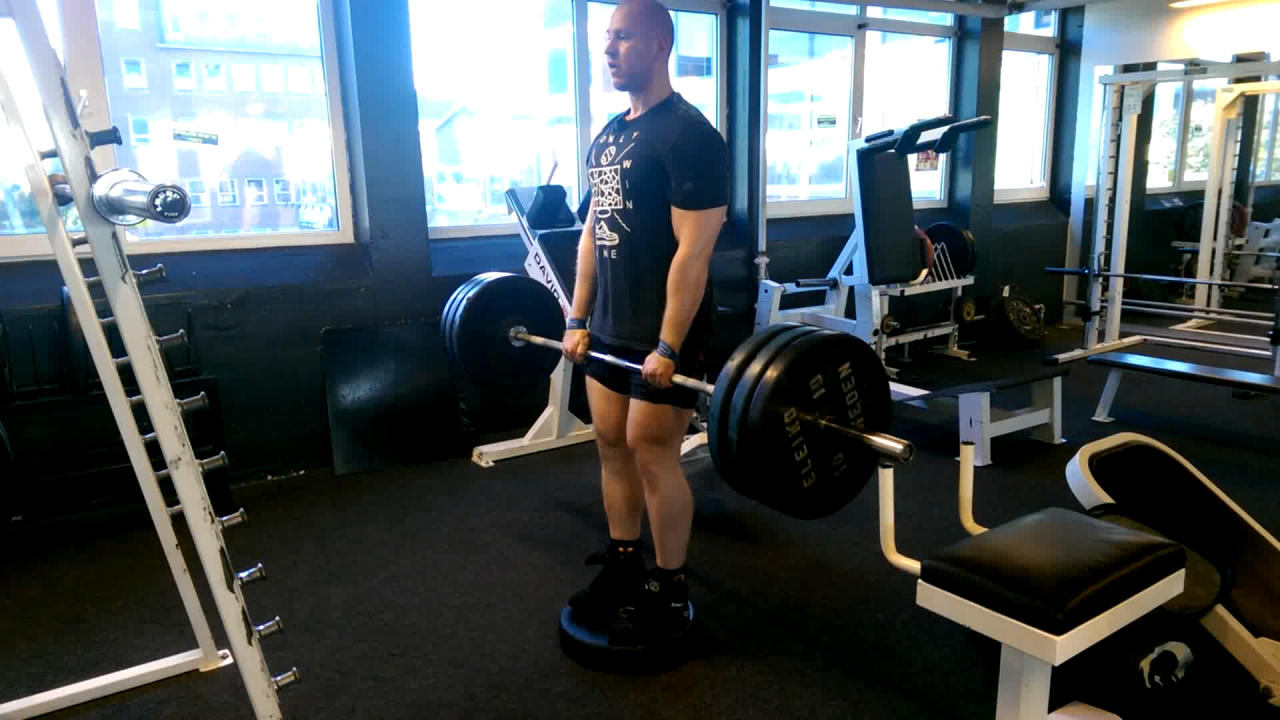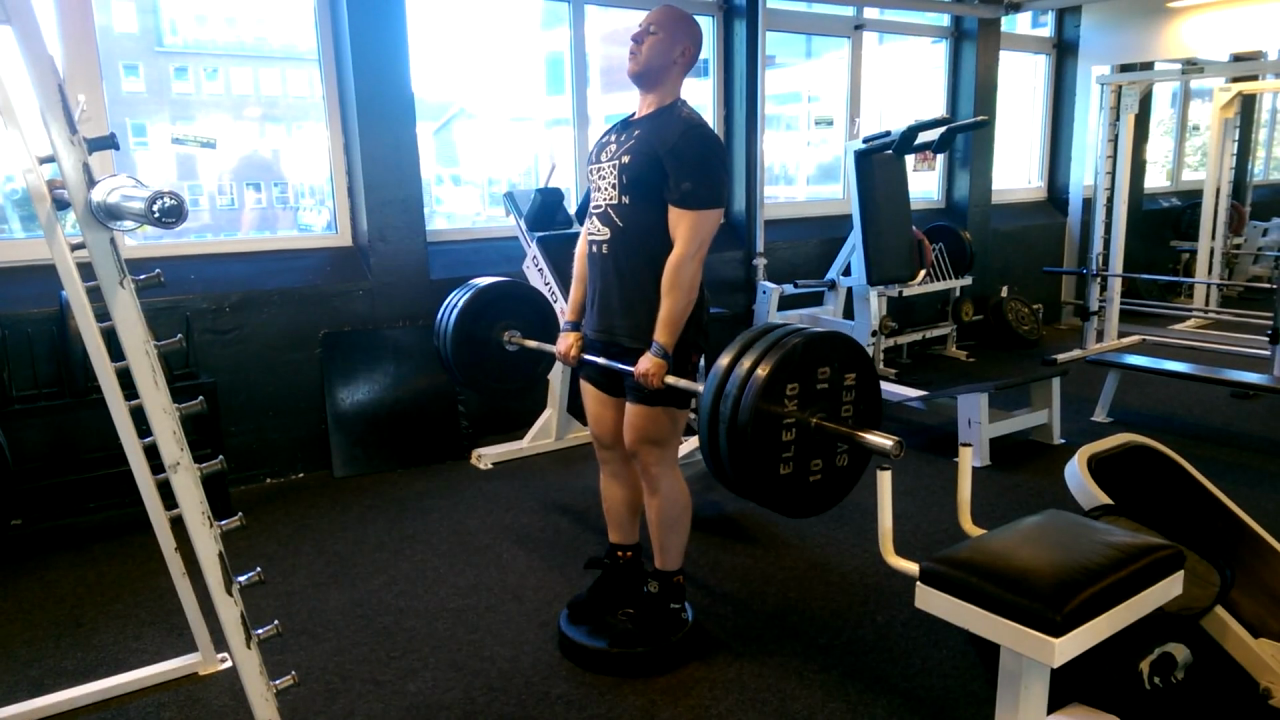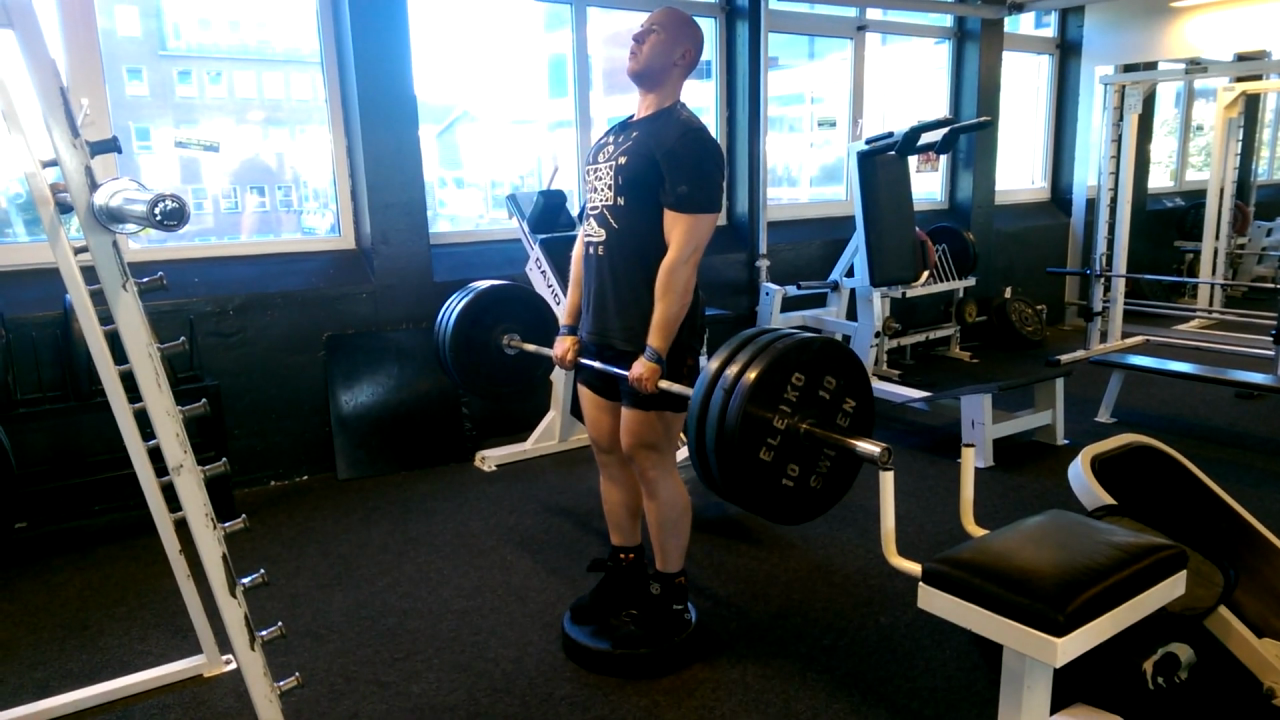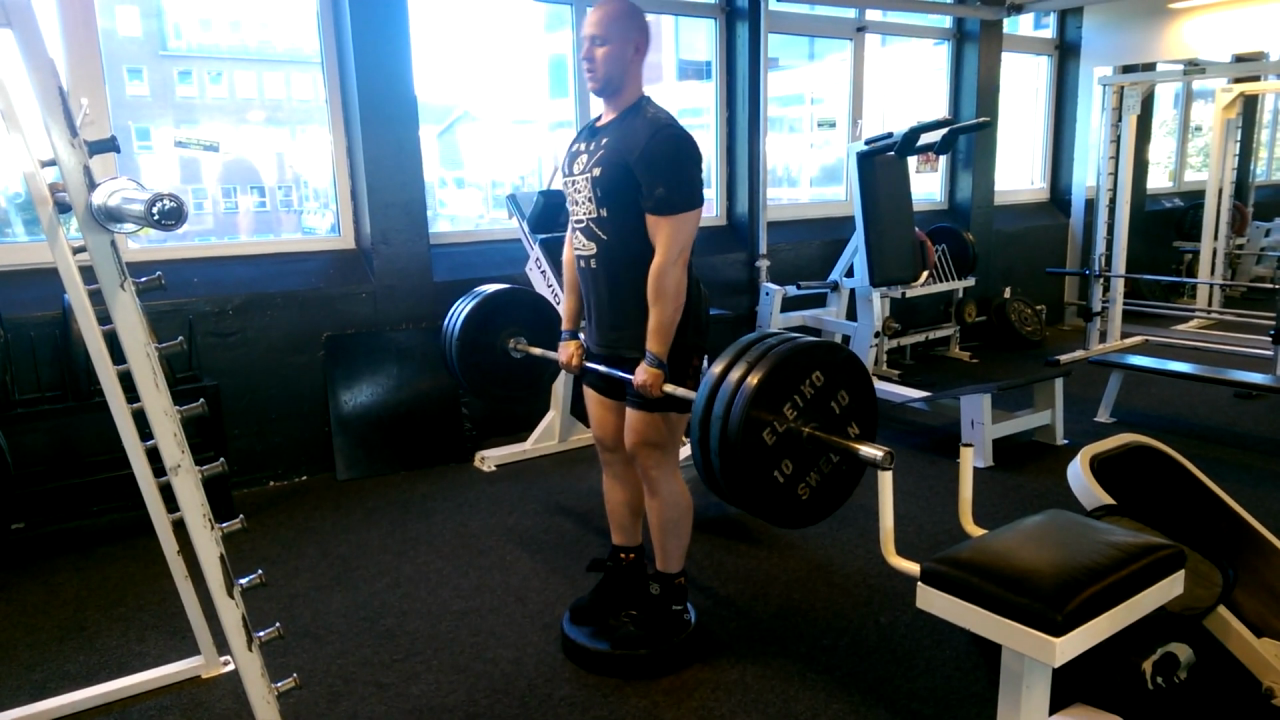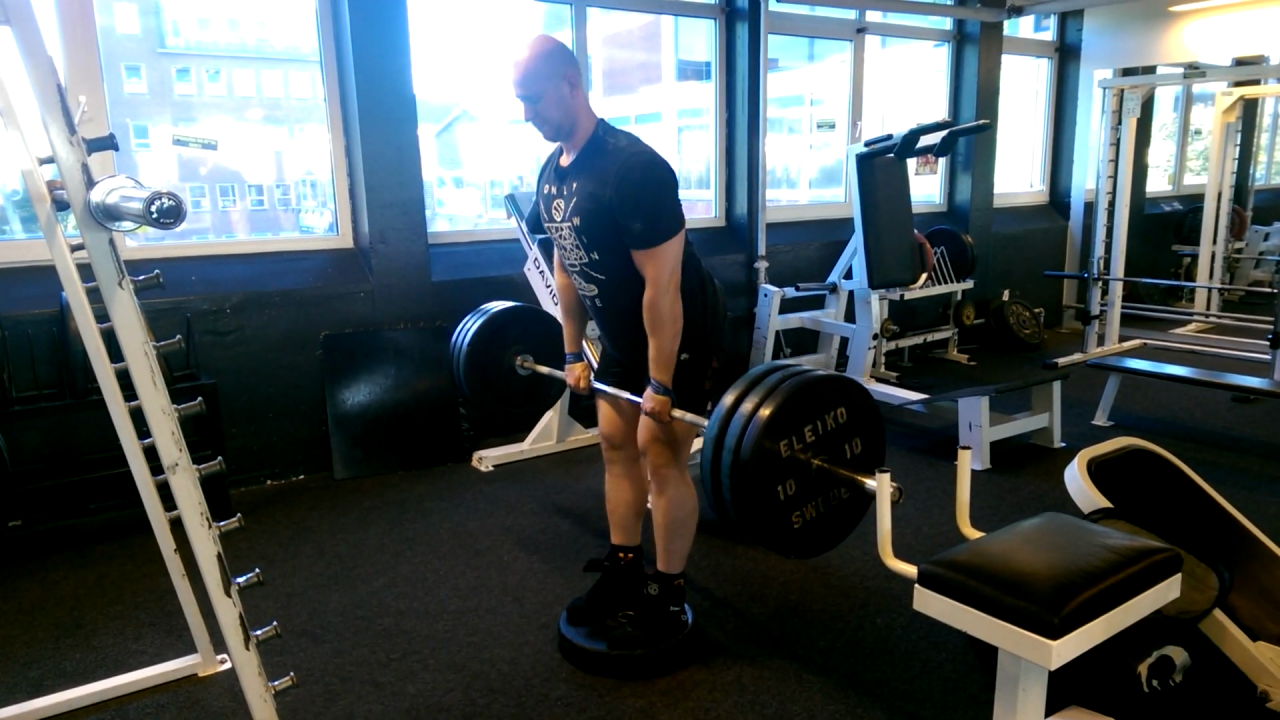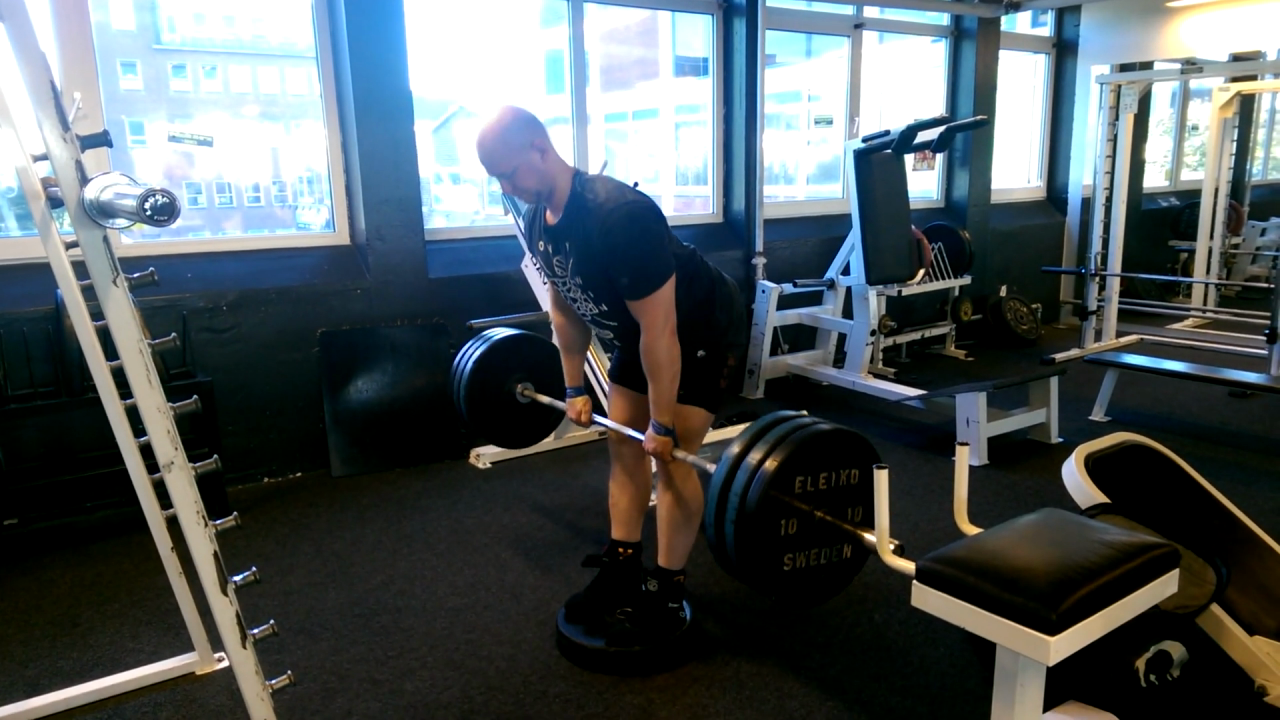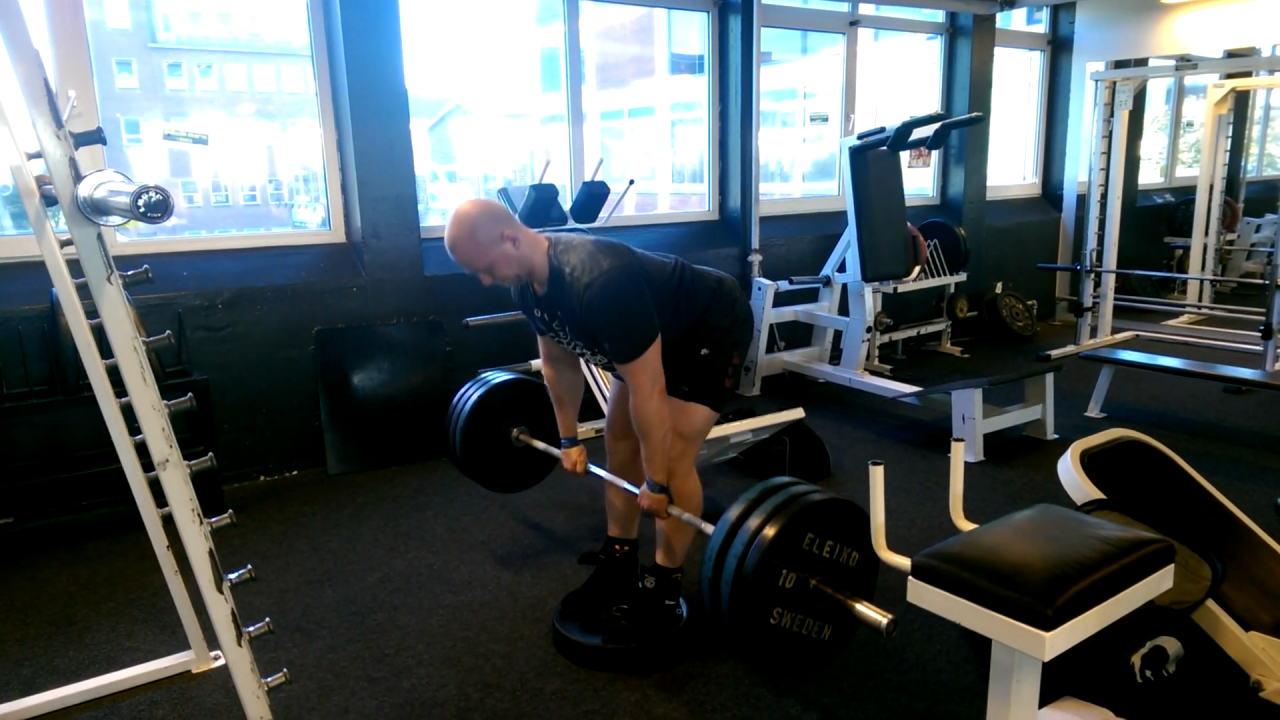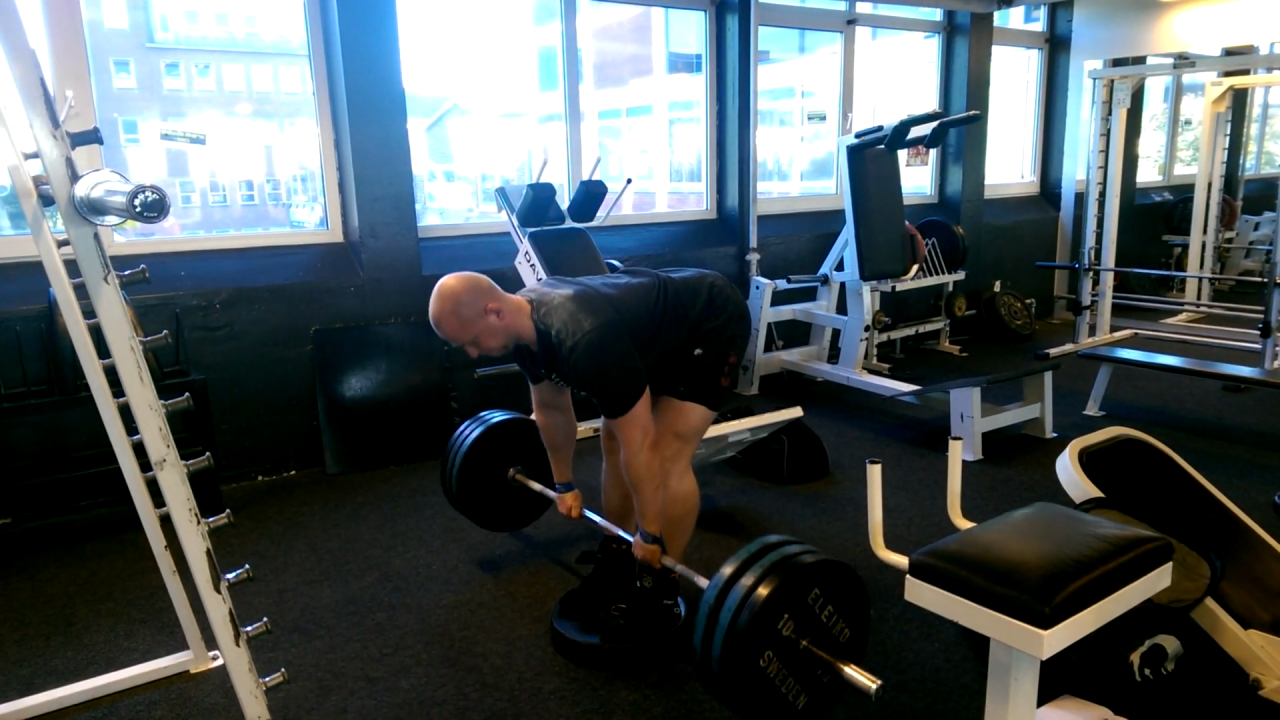
dt=0.7s
person 1, frame 1
left shoulder: (689, 137)
right shoulder: (608, 135)
left elbow: (693, 252)
left wrist: (669, 347)
right wrist: (579, 318)
left hip: (663, 334)
right hip: (611, 329)
left knee: (653, 456)
right knee: (612, 446)
left ankle: (669, 593)
right ankle: (621, 567)
person 1, frame 2
left shoulder: (689, 138)
right shoulder: (613, 136)
left elbow: (688, 251)
left wrist: (663, 346)
right wrist: (573, 322)
left hip: (655, 336)
right hip: (604, 331)
left knee: (652, 458)
right knee: (610, 449)
left ankle: (668, 594)
right ankle: (620, 570)
person 1, frame 3
left shoulder: (687, 141)
right shoulder: (611, 137)
left elbow: (683, 254)
left wrist: (656, 351)
right wrist: (570, 325)
left hip: (651, 339)
right hip: (600, 333)
left knee: (651, 461)
right knee: (609, 452)
left ankle: (671, 596)
right ankle: (624, 573)
person 1, frame 4
left shoulder: (660, 139)
right shoulder: (583, 141)
left elbow: (670, 258)
left wrist: (657, 357)
right wrist: (570, 331)
left hip: (658, 338)
right hip: (603, 335)
left knee: (653, 461)
right knee: (612, 453)
left ankle: (670, 596)
right ankle: (625, 573)
person 1, frame 5
left shoulder: (634, 168)
right shoulder: (551, 174)
left elbow: (663, 286)
right elbow: (566, 267)
left wrist: (661, 385)
right wrist: (573, 354)
left hip: (680, 333)
right hip: (621, 332)
left knee: (662, 456)
right knee: (616, 447)
left ankle: (667, 597)
right ankle: (623, 574)
person 1, frame 6
left shoulder: (621, 216)
right shoulder: (538, 222)
left elbow: (660, 331)
right elbow: (565, 308)
left wrist: (663, 424)
right wrist: (574, 387)
left hip: (702, 330)
right hip: (637, 335)
left knee: (672, 456)
right knee: (623, 442)
left ankle: (666, 594)
right ankle: (622, 570)
person 1, frame 7
left shoulder: (601, 284)
right shoulder: (528, 284)
left elbow: (649, 392)
right elbow: (559, 361)
left wrist: (656, 485)
right wrist: (569, 439)
left hip: (714, 329)
right hip: (657, 333)
left knee: (672, 457)
right knee: (620, 440)
left ankle: (664, 591)
right ankle: (617, 570)
person 1, frame 8
left shoulder: (588, 340)
right shoulder: (524, 324)
left elbow: (641, 445)
right elbow: (551, 409)
left wrist: (649, 534)
right wrist: (564, 485)
left hip: (712, 326)
right hip: (662, 323)
left knee: (668, 455)
right knee: (612, 439)
left ankle: (661, 591)
right ankle: (615, 567)
